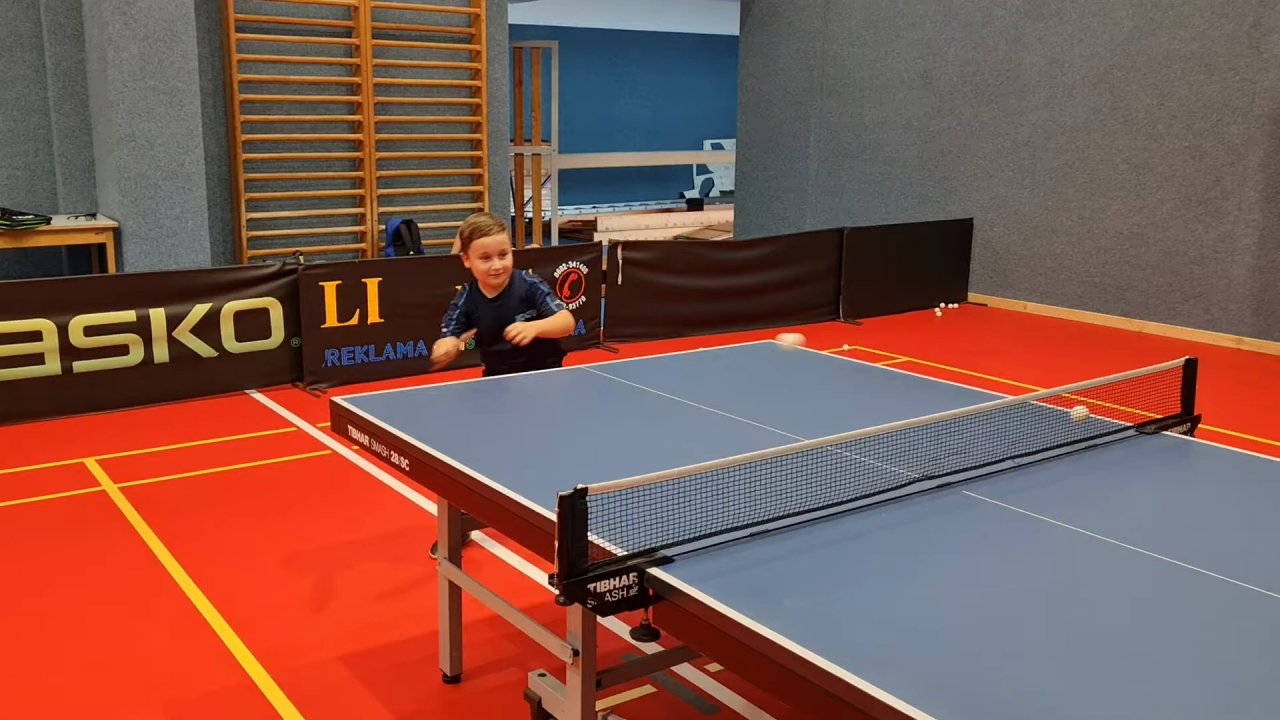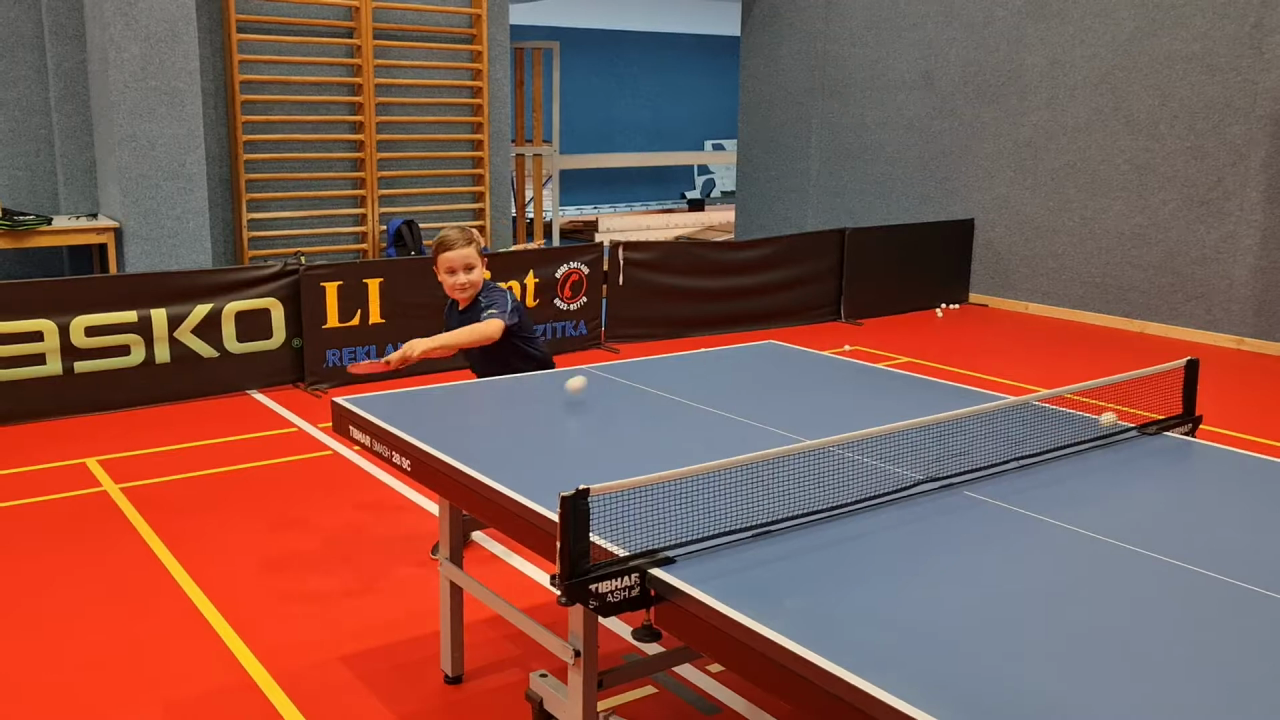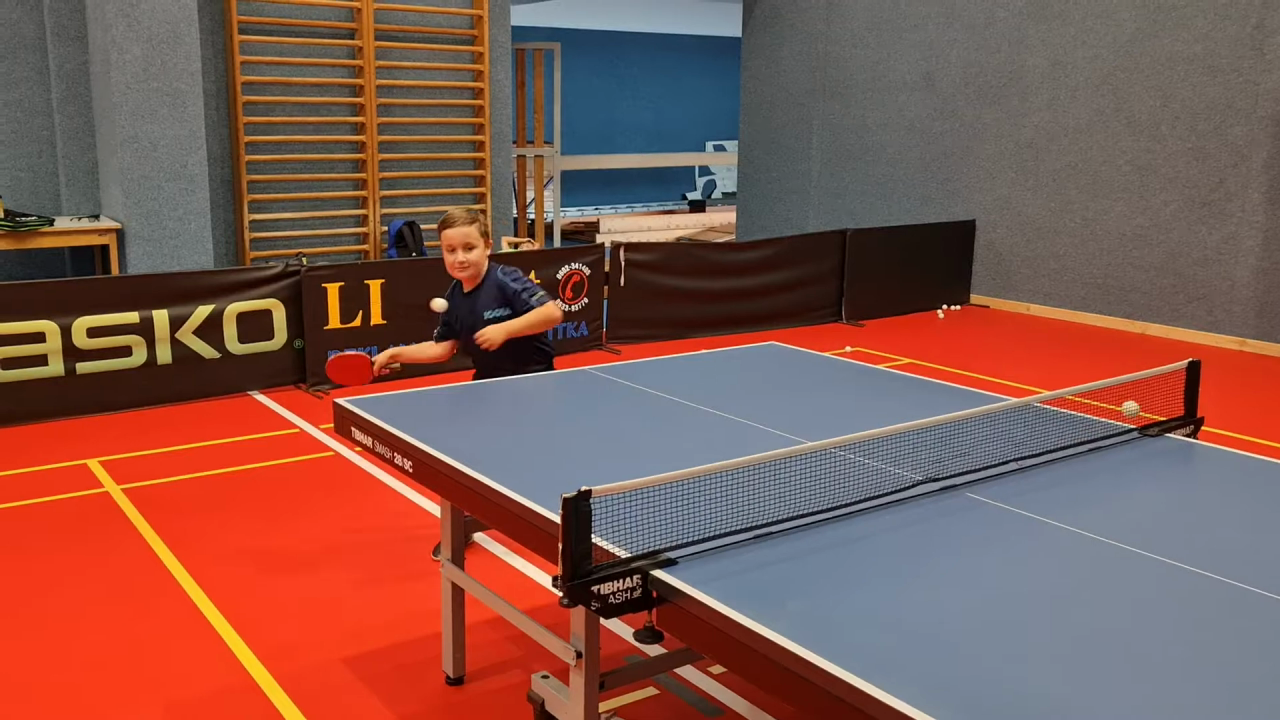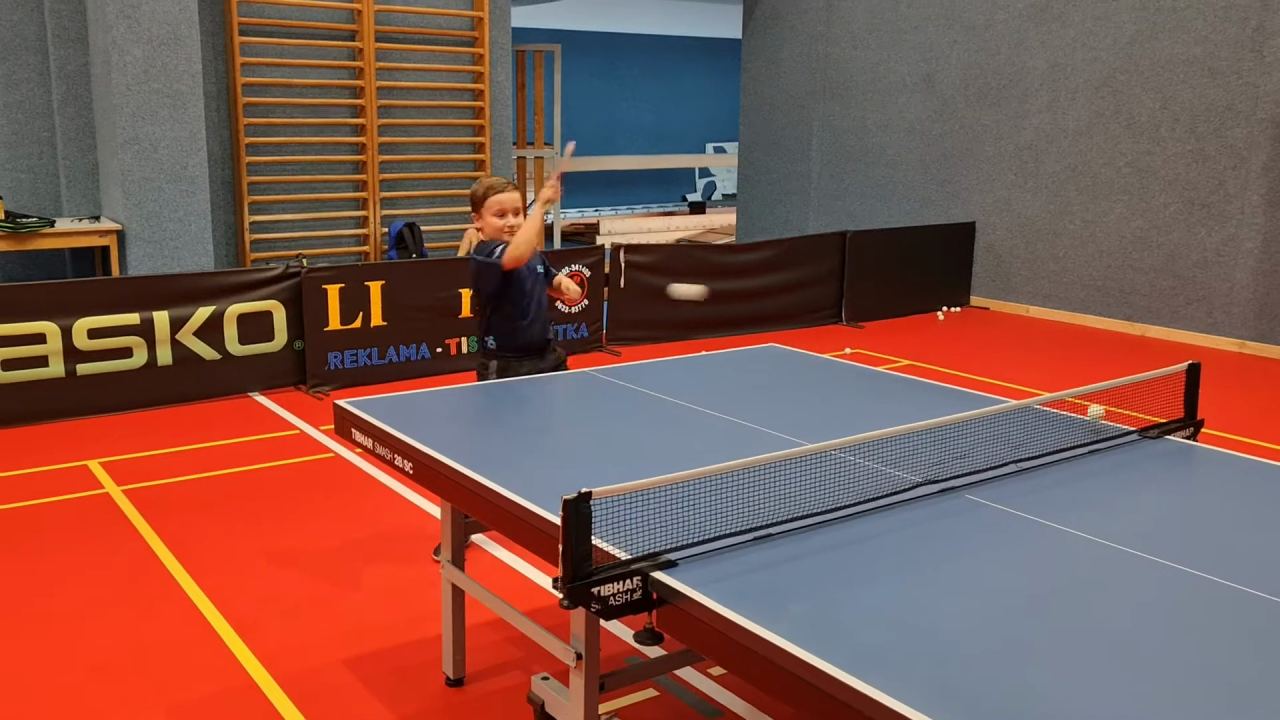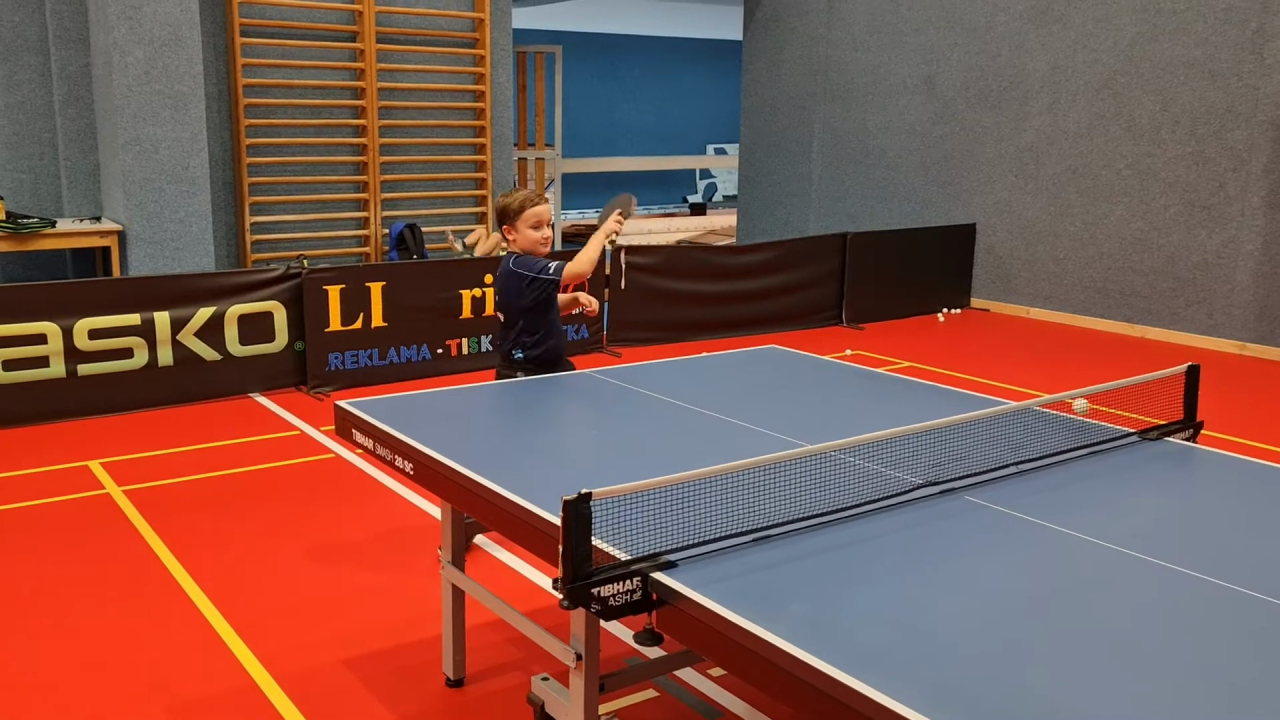
dt=0.2s
person 1, frame 1
left shoulder: (529, 285)
right shoulder: (467, 298)
left elbow: (566, 322)
right elbow: (444, 351)
left wrist: (534, 327)
right wrist: (448, 346)
person 1, frame 2
left shoulder: (496, 297)
right shoulder: (453, 306)
left elbow: (491, 330)
right elbow: (448, 346)
left wrist: (427, 342)
right wrist: (407, 353)
right ankle: (459, 527)
person 1, frame 3
left shoulder: (507, 279)
right shoulder: (454, 297)
left elbow: (552, 312)
right elbow: (442, 350)
left wrist: (506, 331)
right wrist: (397, 353)
right hip: (490, 385)
right ankle: (463, 527)
person 1, frame 4
left shoulder: (534, 252)
right shoulder: (483, 254)
left elbow: (549, 285)
right elbow: (518, 256)
left wrist: (563, 285)
right wrist: (541, 207)
left hip: (543, 357)
right hip: (501, 366)
person 1, frame 5
left shoulder: (532, 264)
right shoulder: (518, 268)
right elbow: (578, 270)
left wrist: (576, 298)
right wrist: (603, 231)
left hip: (555, 369)
right hip: (522, 377)
